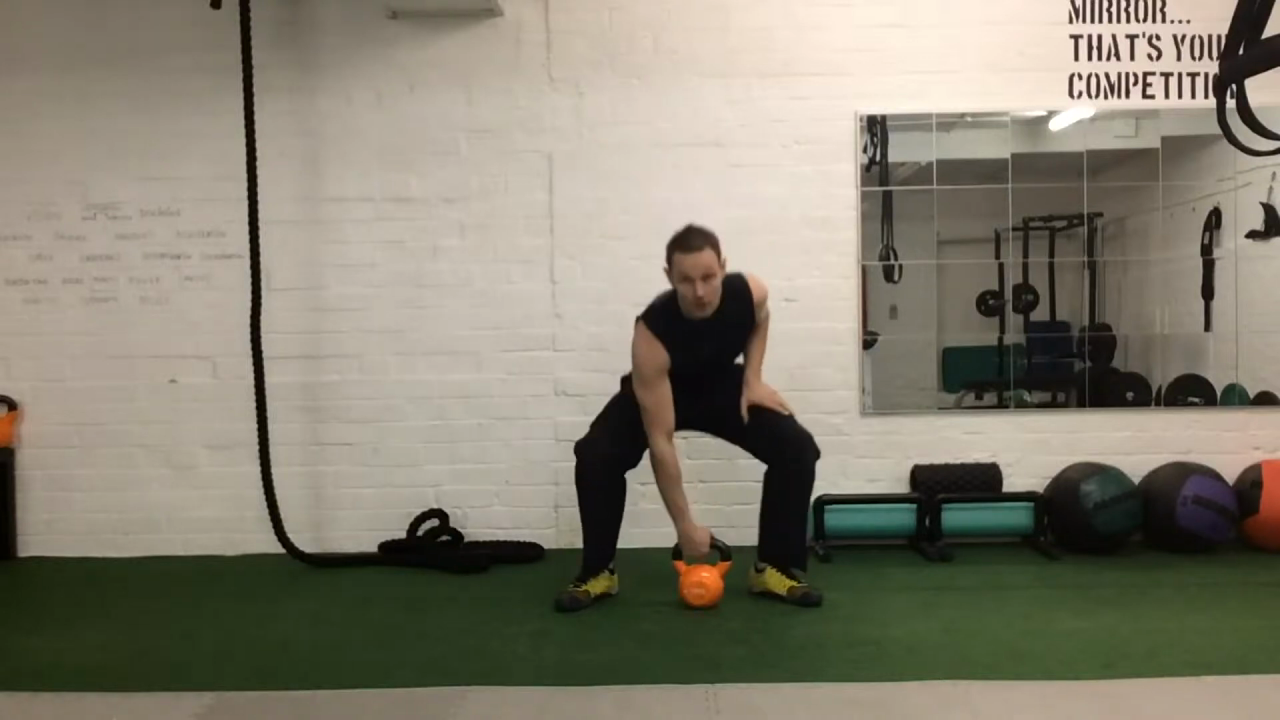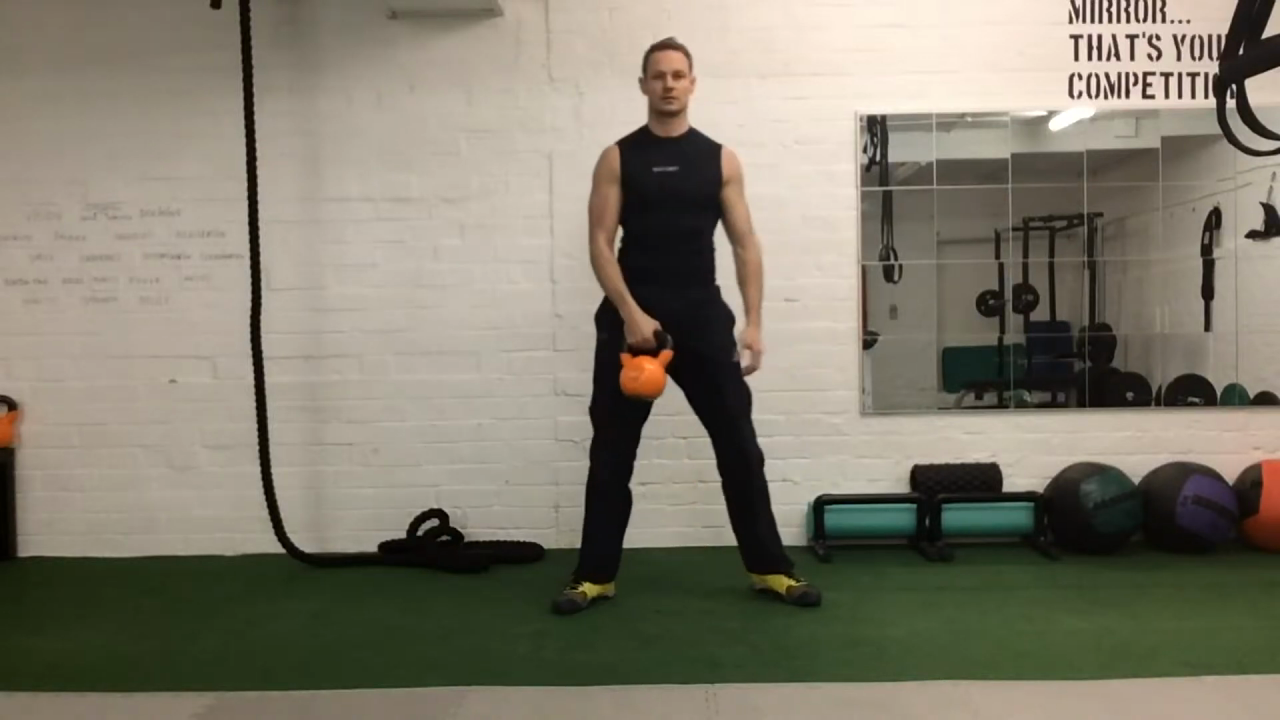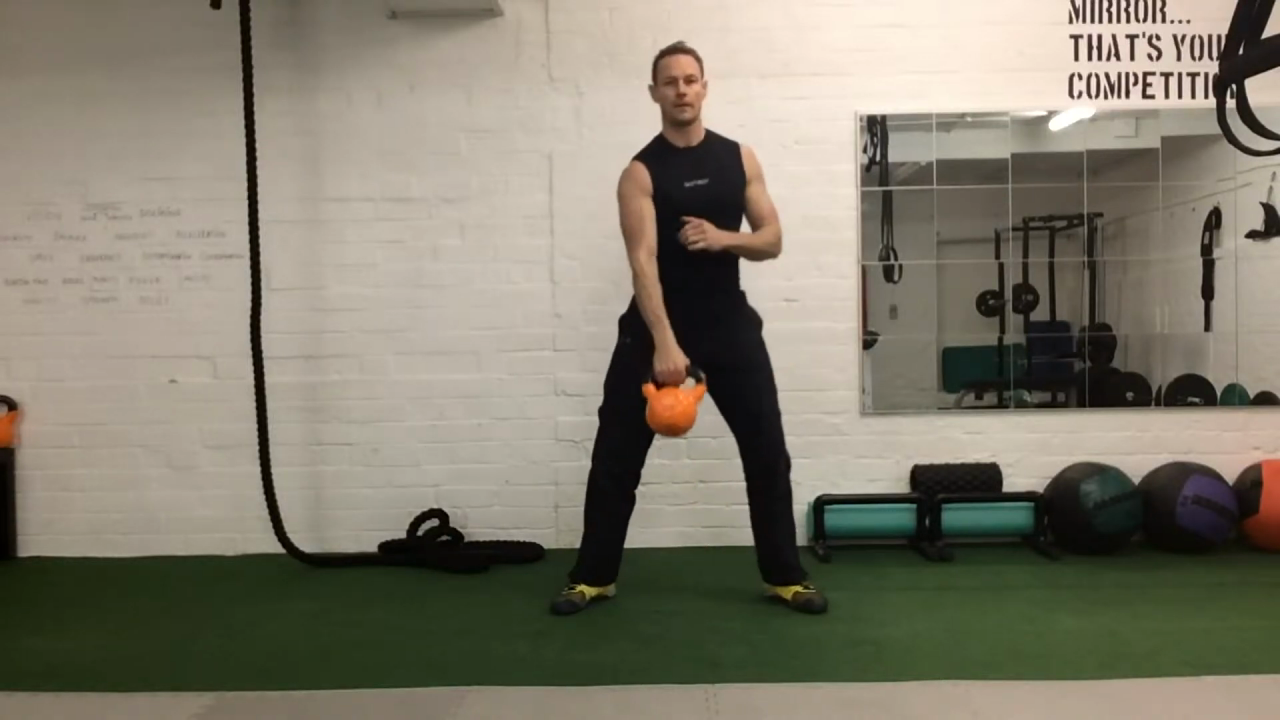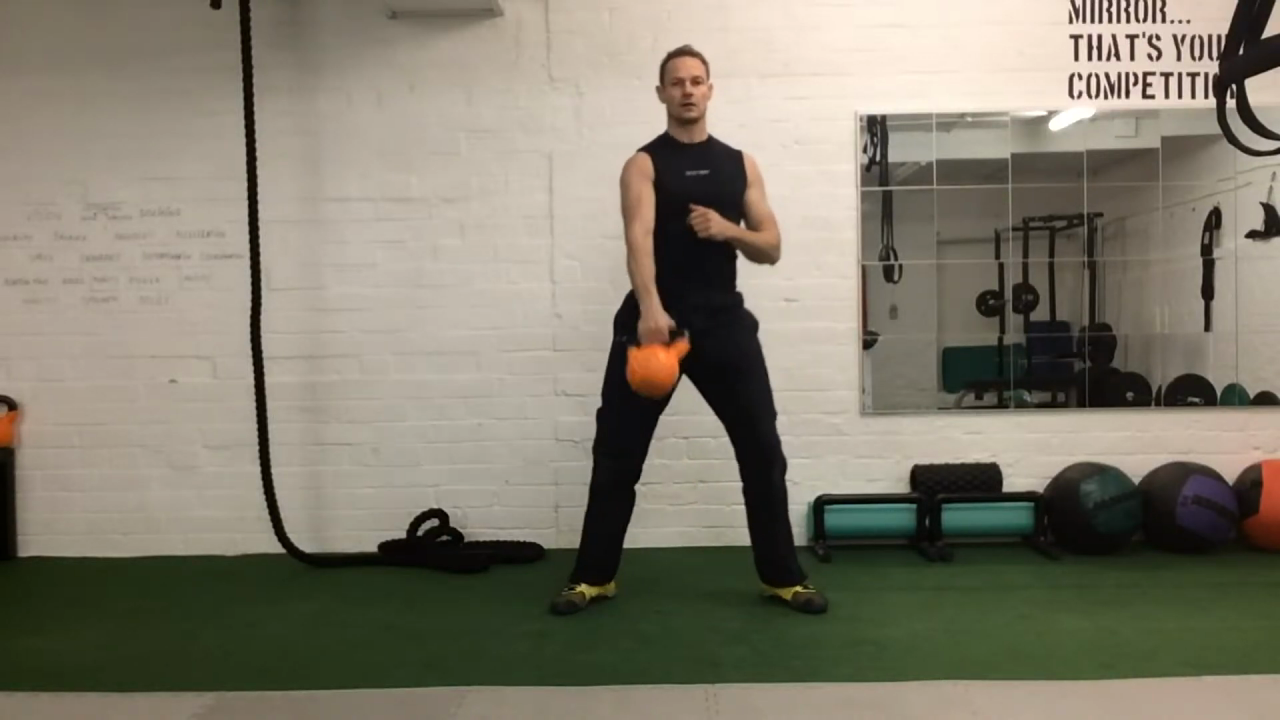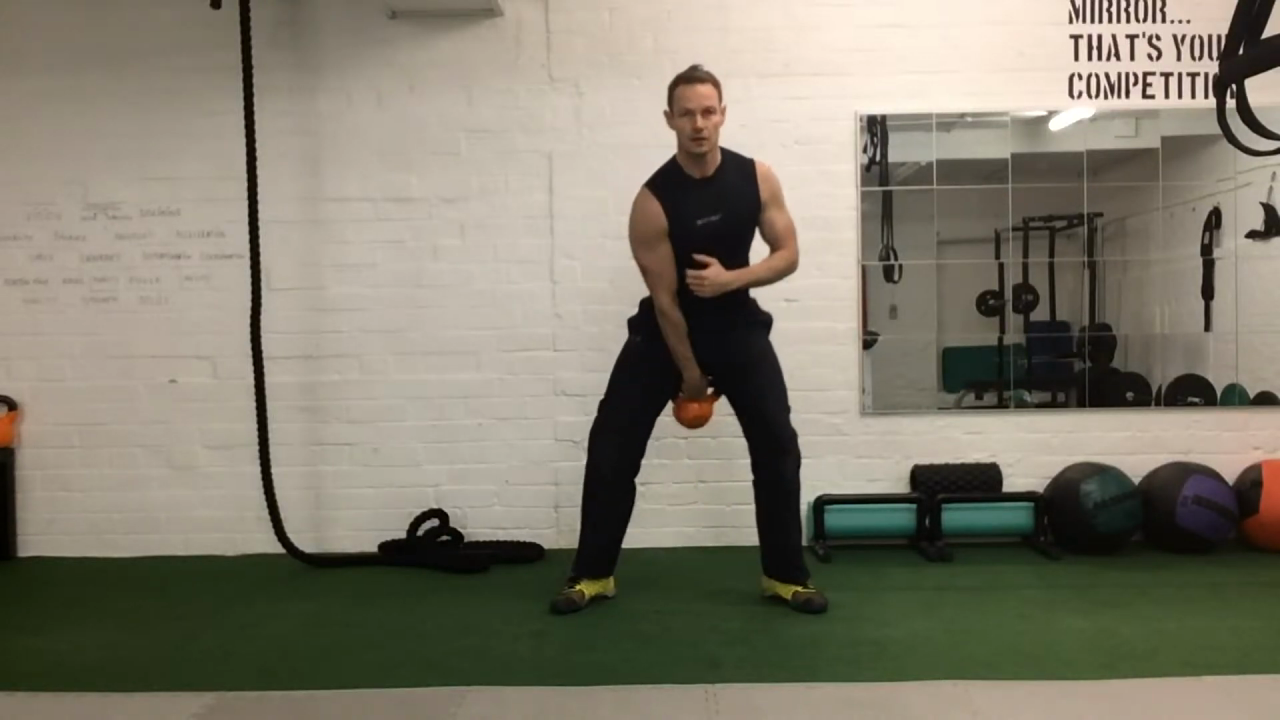
dt=1s
person 1, frame 1
left shoulder: (750, 292)
right shoulder: (652, 334)
right elbow: (661, 442)
left wrist: (752, 379)
right wrist: (685, 526)
left hip: (724, 388)
right hip: (659, 395)
left knee: (797, 450)
right knee: (596, 458)
left ankle: (775, 567)
right ankle: (597, 572)
person 1, frame 2
left shoulder: (721, 159)
right shoulder: (618, 157)
left elbow: (744, 242)
right elbow: (600, 243)
left wrist: (754, 322)
right wrist: (629, 314)
left hip: (703, 314)
right hip: (634, 317)
left knee: (739, 446)
right knee: (612, 454)
left ankle: (769, 567)
right ankle: (595, 575)
person 1, frame 3
left shoulder: (739, 158)
right shoulder: (641, 172)
left elbow: (773, 239)
right elbow: (643, 262)
left wrist: (723, 237)
right wrist: (663, 346)
left hip: (728, 320)
right hip: (657, 323)
left knee: (768, 451)
right knee: (616, 455)
left ankle: (784, 576)
right ankle: (594, 576)
person 1, frame 4
left shoulder: (739, 163)
right shoulder: (644, 163)
left elbow: (771, 247)
right elbow: (639, 237)
left wrist: (730, 228)
right wrist: (649, 310)
left hip: (725, 322)
right hip: (653, 321)
left knee: (762, 451)
right knee: (616, 455)
left ankle: (782, 577)
right ankle: (594, 577)
person 1, frame 5
left shoulder: (757, 177)
right shoulder: (652, 202)
left elbow: (788, 253)
right elbow: (666, 300)
left wrist: (732, 279)
right wrist: (689, 374)
left hip: (739, 326)
right hip: (664, 330)
left knee: (777, 447)
right knee: (611, 448)
left ankle: (785, 575)
right ankle: (593, 574)
